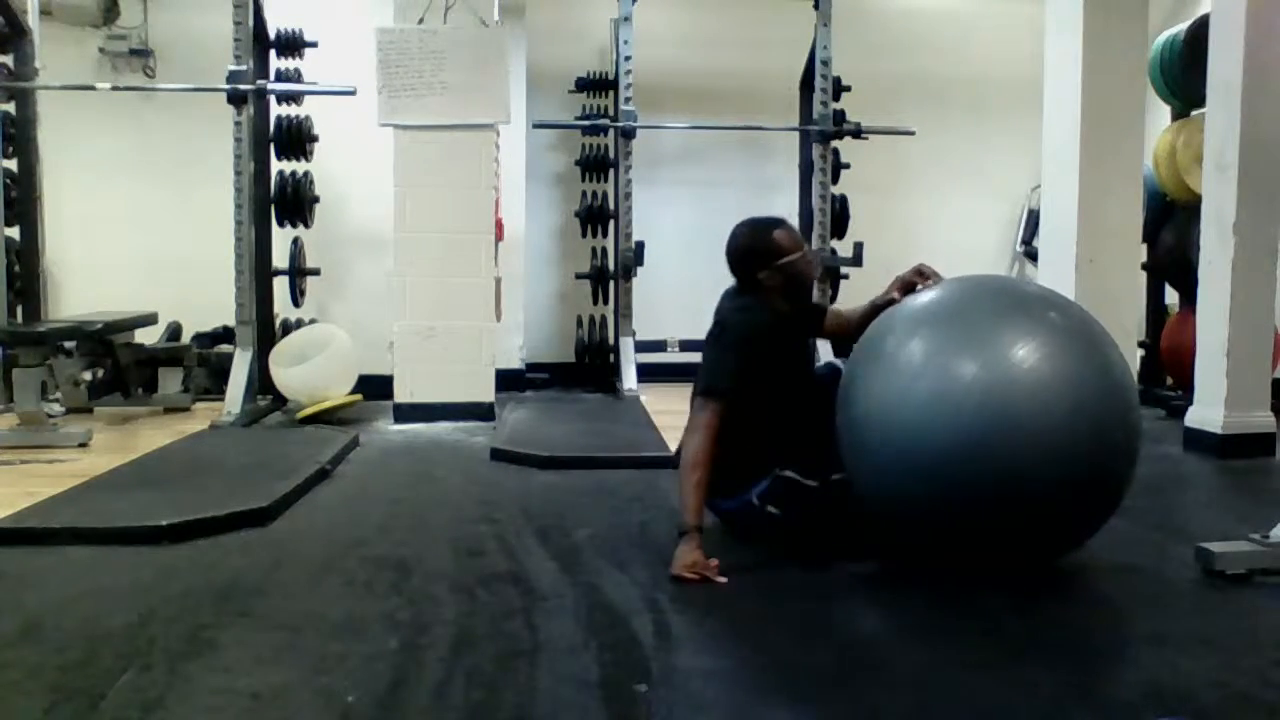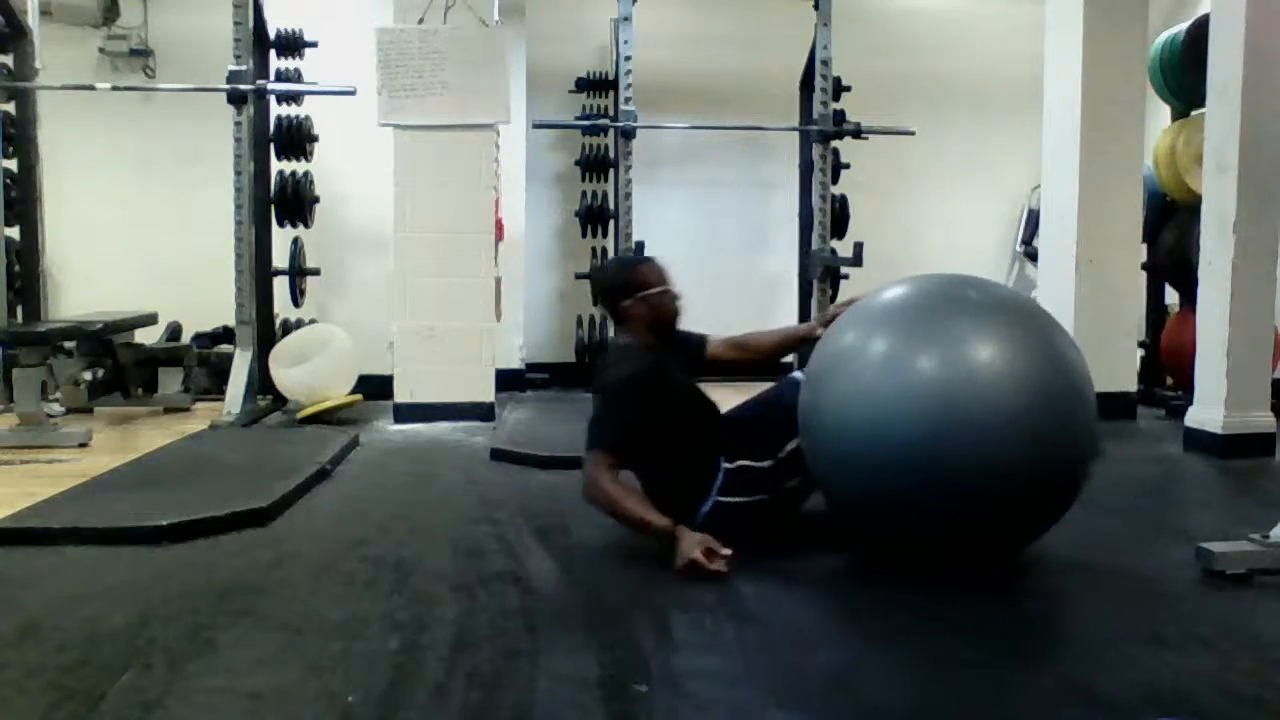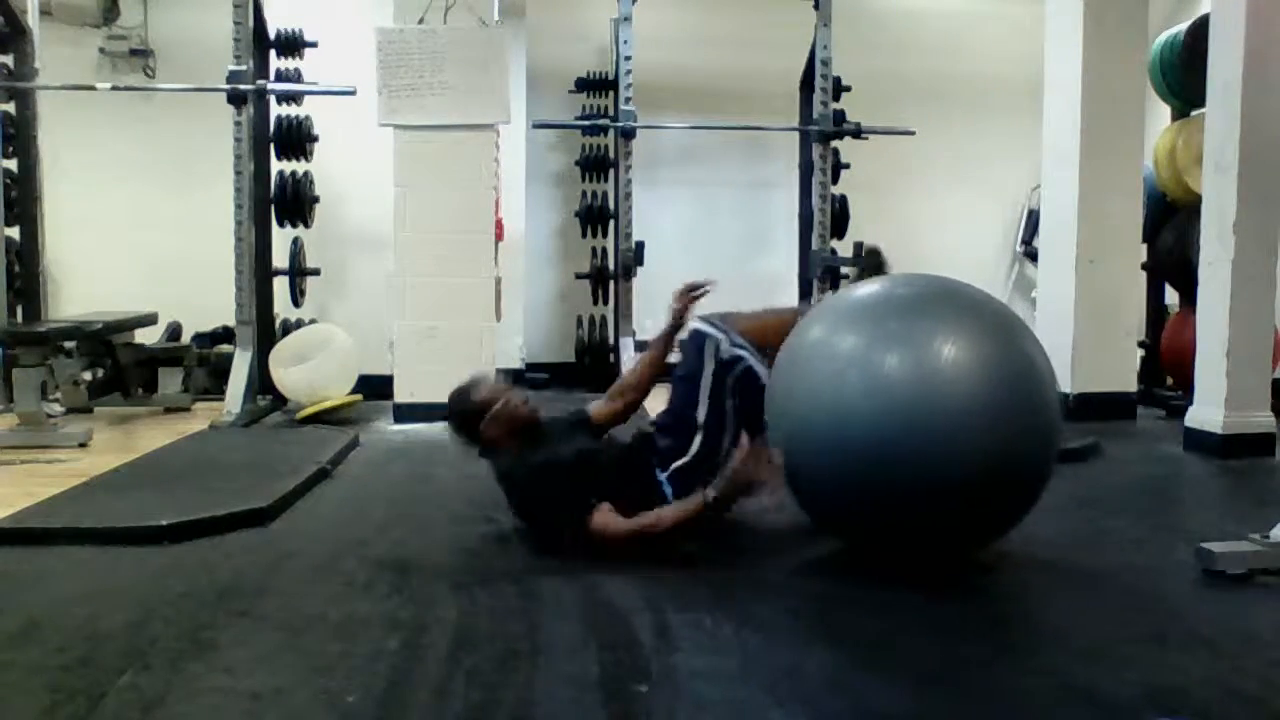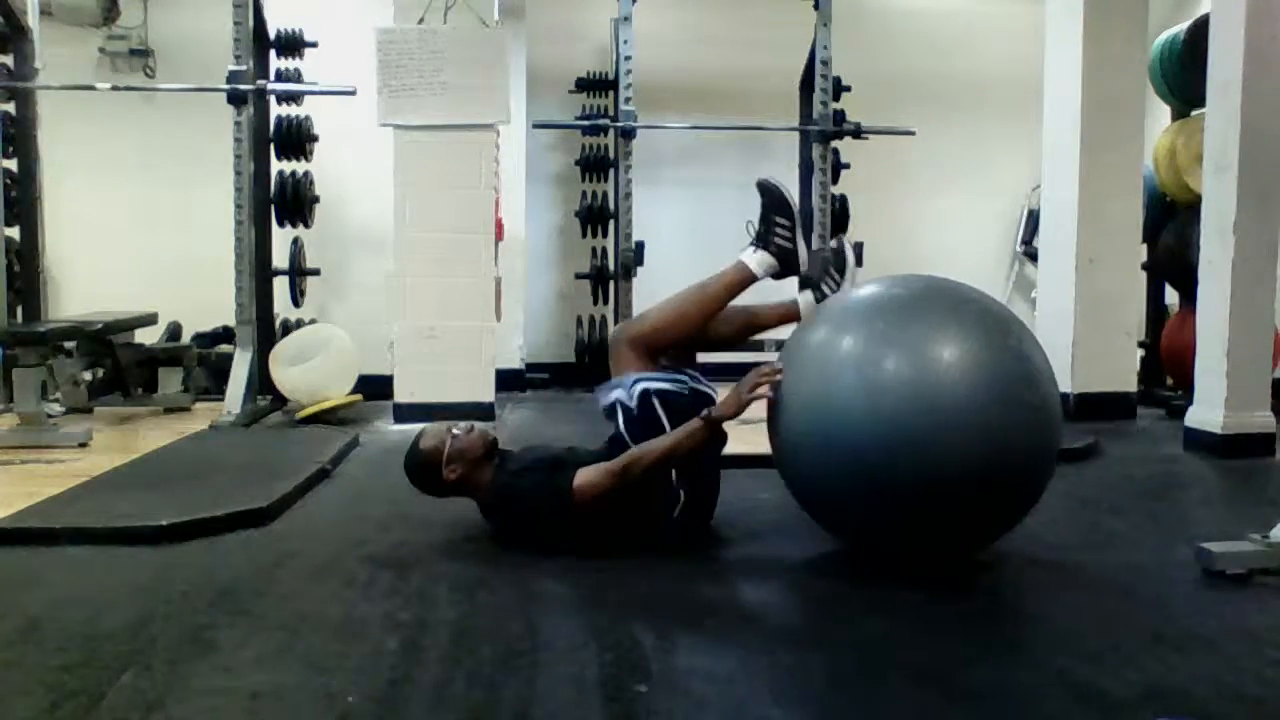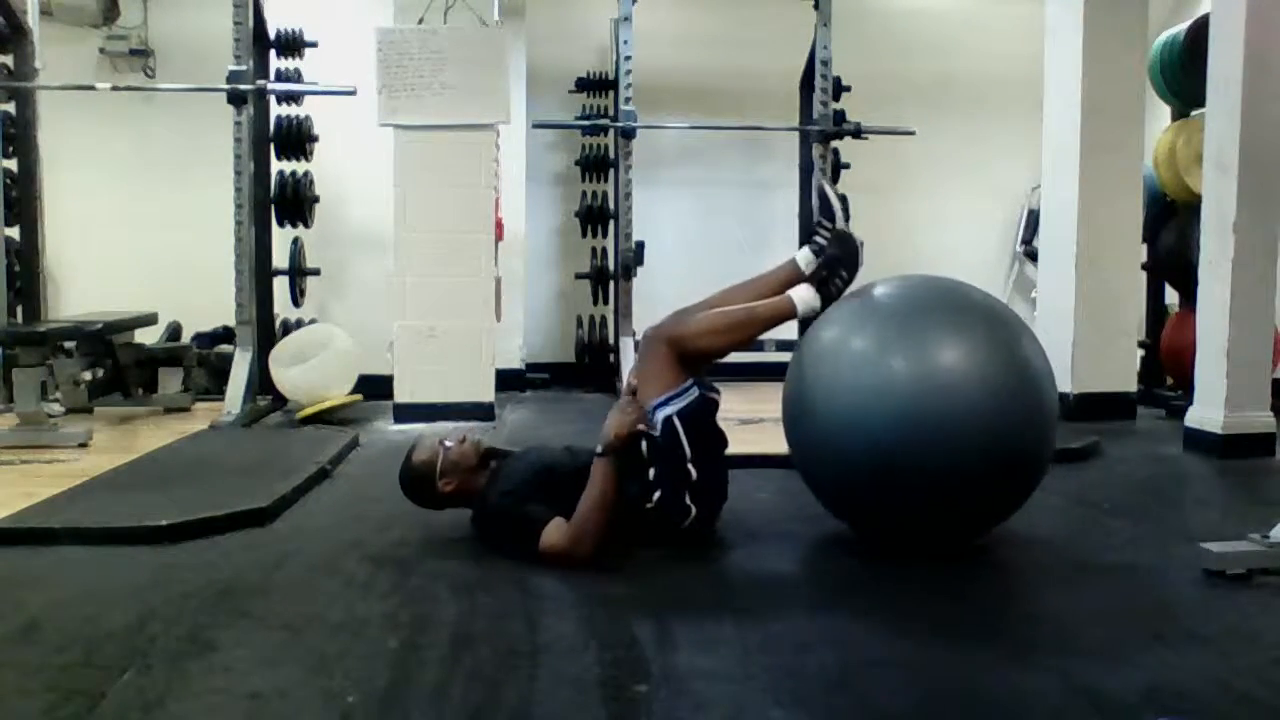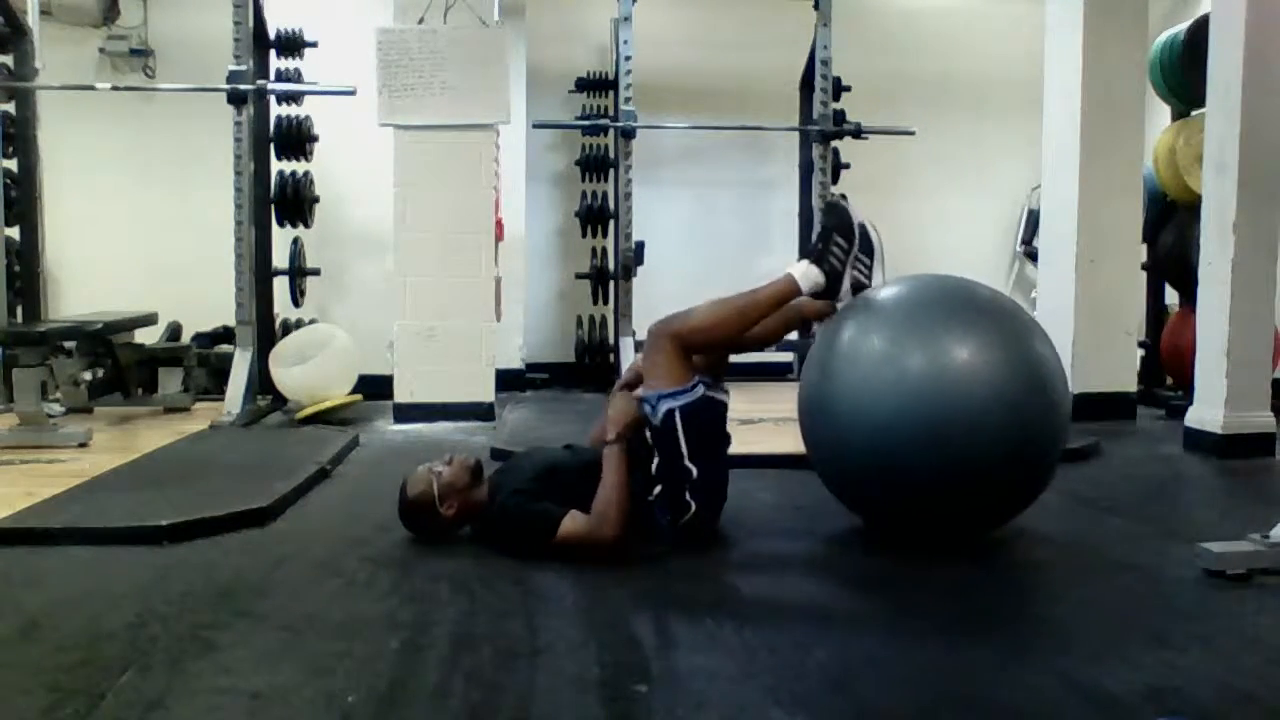
dt=0.5s
person 1, frame 1
left shoulder: (779, 303)
right shoulder: (743, 328)
left elbow: (845, 326)
right elbow: (703, 428)
left wrist: (886, 300)
right wrist: (690, 537)
right hip: (747, 490)
person 1, frame 2
left shoulder: (655, 342)
right shoulder: (627, 379)
left elbow: (734, 349)
right elbow: (597, 482)
left wrist: (810, 331)
right wrist: (676, 534)
right hip: (713, 501)
left knee: (804, 386)
person 1, frame 3
left shoulder: (538, 434)
right shoulder: (531, 480)
left elbow: (617, 401)
right elbow: (623, 528)
left wrist: (671, 327)
right wrist: (716, 492)
left hip: (659, 470)
right hip: (680, 484)
left knee: (713, 337)
right knee: (707, 339)
person 1, frame 4
left shoulder: (513, 472)
right shoulder: (514, 494)
right elbow: (619, 474)
right wrist: (714, 414)
left hip: (671, 487)
right hip: (673, 497)
left knee: (674, 332)
right knee: (628, 339)
left ankle: (811, 304)
right ankle: (762, 257)
person 1, frame 5
left shoulder: (506, 473)
right shoulder: (499, 510)
right elbow: (580, 543)
left wrist: (626, 406)
right wrist: (610, 446)
left hip: (658, 479)
right hip: (678, 501)
left knee: (678, 331)
right knee: (662, 341)
left ankle: (809, 262)
right ankle: (810, 297)
person 1, frame 6
left shoulder: (509, 482)
right shoulder: (509, 516)
right elbow: (606, 530)
left wrist: (619, 397)
right wrist: (620, 432)
left hip: (664, 478)
right hip: (680, 502)
left knee: (706, 339)
right knee: (667, 335)
left ankle: (829, 298)
right ankle: (813, 276)
